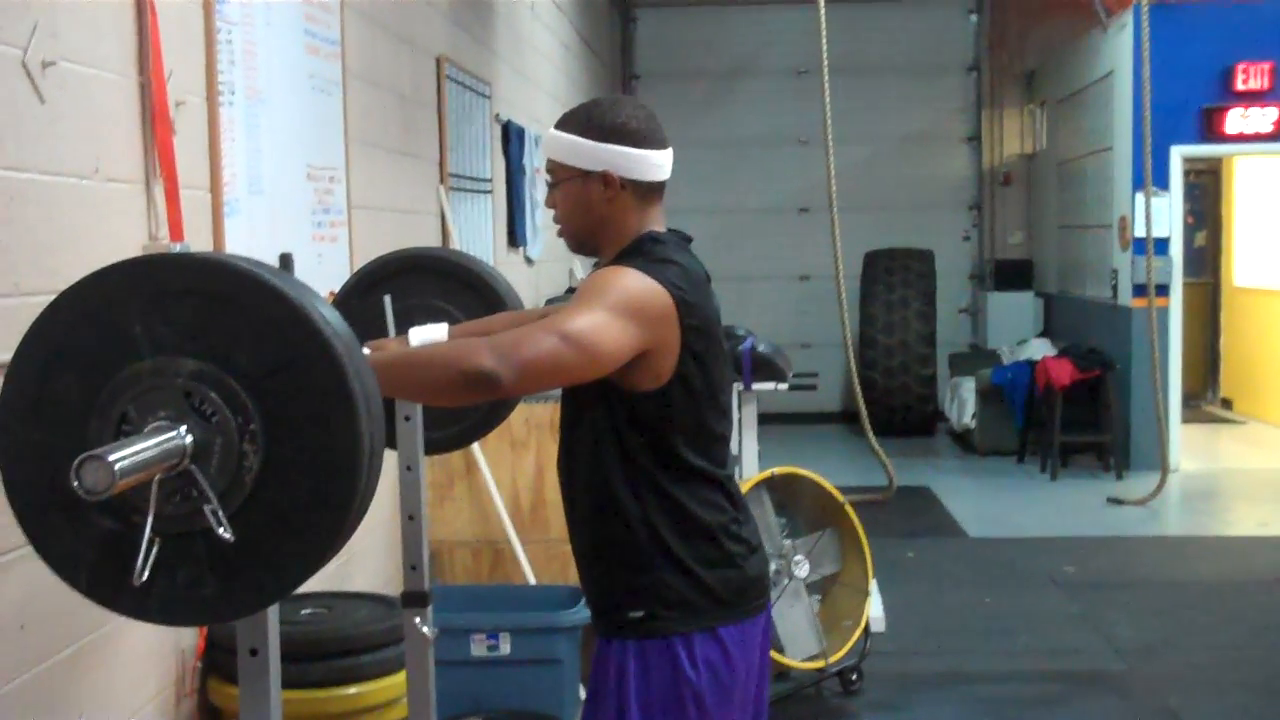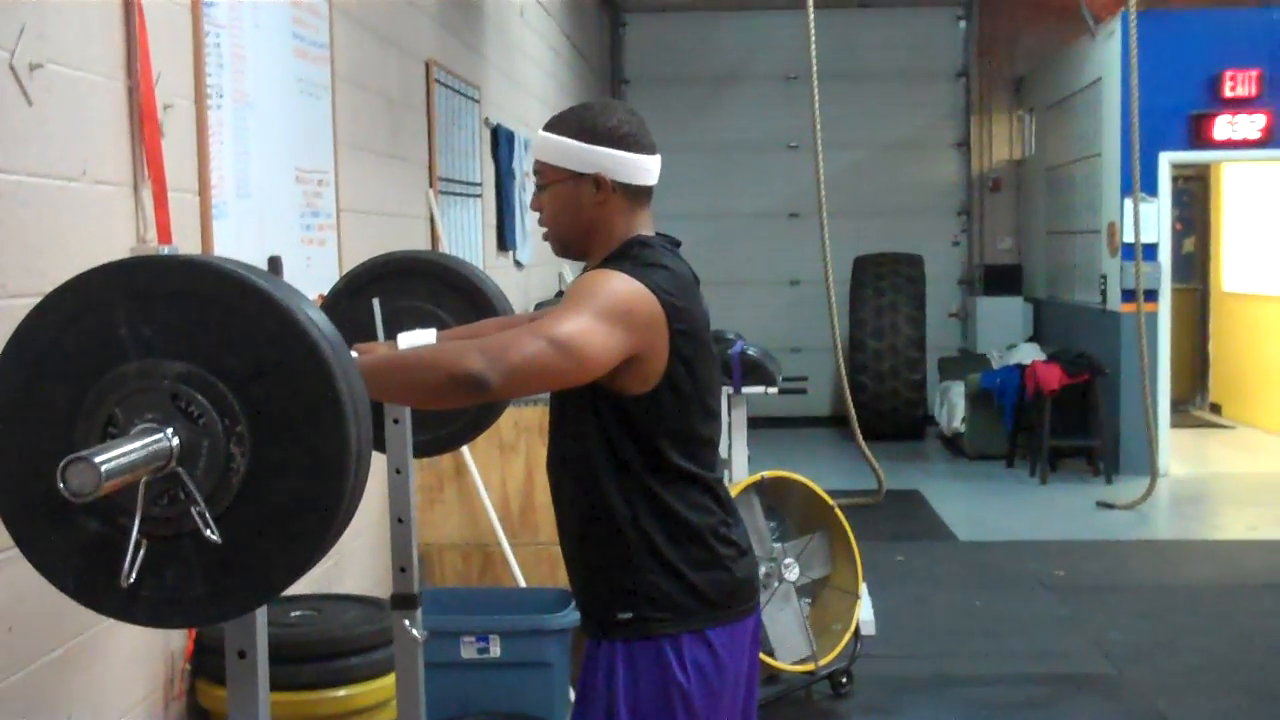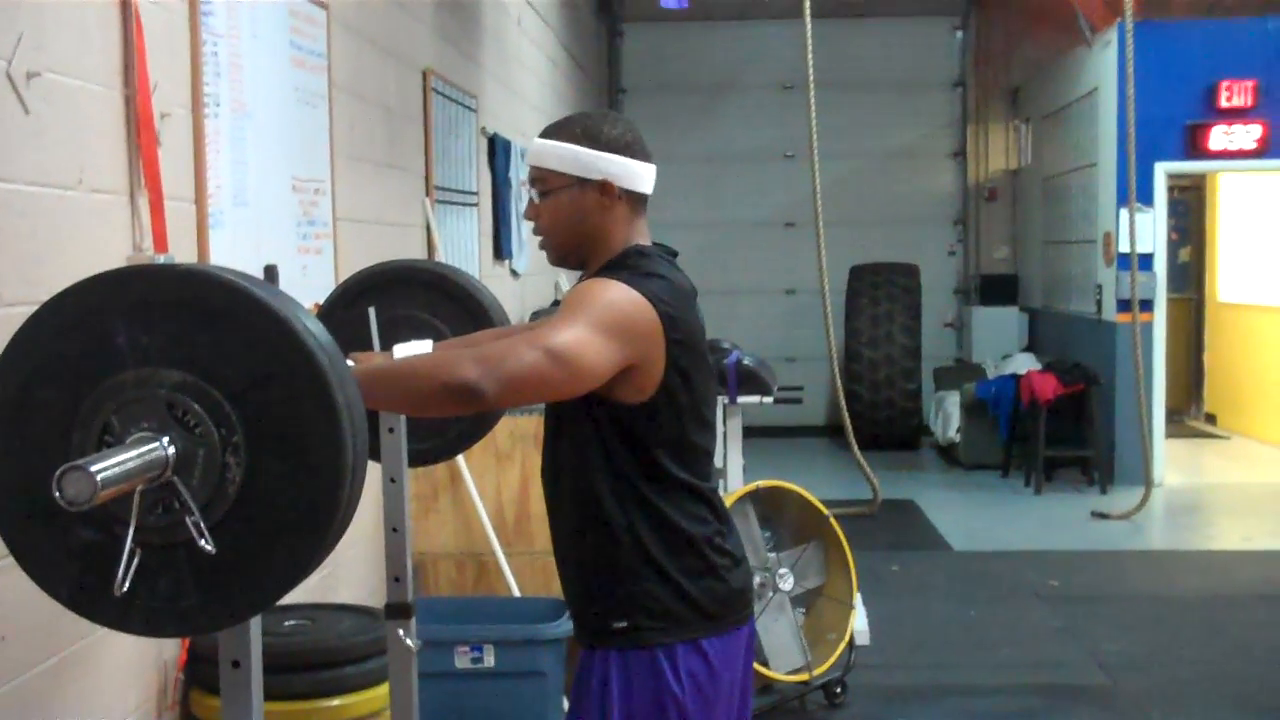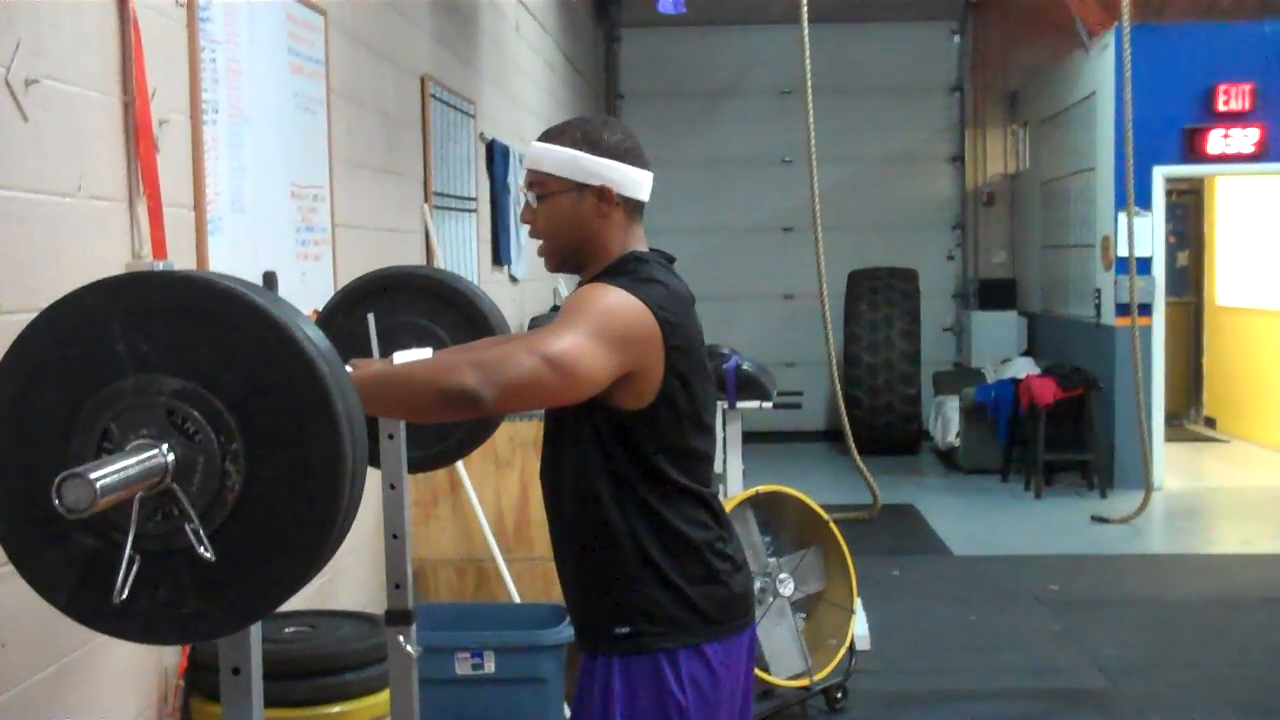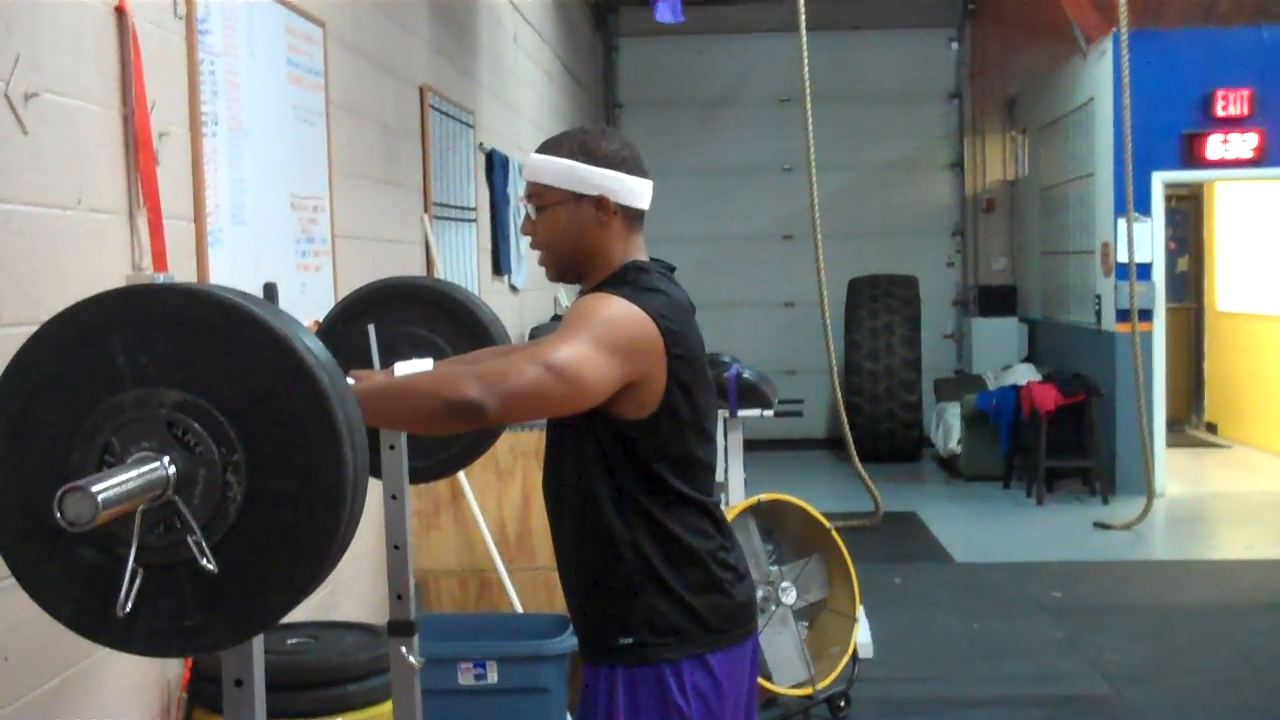
dt=0.2s
person 1, frame 1
left shoulder: (638, 291)
right shoulder: (662, 272)
left elbow: (491, 368)
right elbow: (545, 324)
right wrist: (411, 348)
left hip: (677, 613)
right hip: (709, 591)
person 1, frame 2
left shoulder: (626, 294)
right shoulder: (650, 276)
left elbow: (479, 370)
right elbow: (531, 331)
right wrist: (395, 353)
left hip: (666, 616)
right hip: (698, 594)
person 1, frame 3
left shoulder: (622, 304)
right shoulder: (644, 286)
left elbow: (475, 381)
right elbow: (525, 342)
right wrist: (387, 366)
left hip: (661, 627)
right hip: (691, 604)
person 1, frame 4
left shoulder: (621, 309)
right shoulder: (641, 291)
left elbow: (473, 386)
right elbow: (522, 350)
right wrist: (382, 372)
left hip: (663, 631)
right hip: (690, 609)
person 1, frame 5
left shoulder: (623, 319)
right shoulder: (641, 302)
left elbow: (476, 398)
right elbow: (523, 360)
right wrist: (389, 381)
left hip: (666, 641)
right hip: (691, 620)
